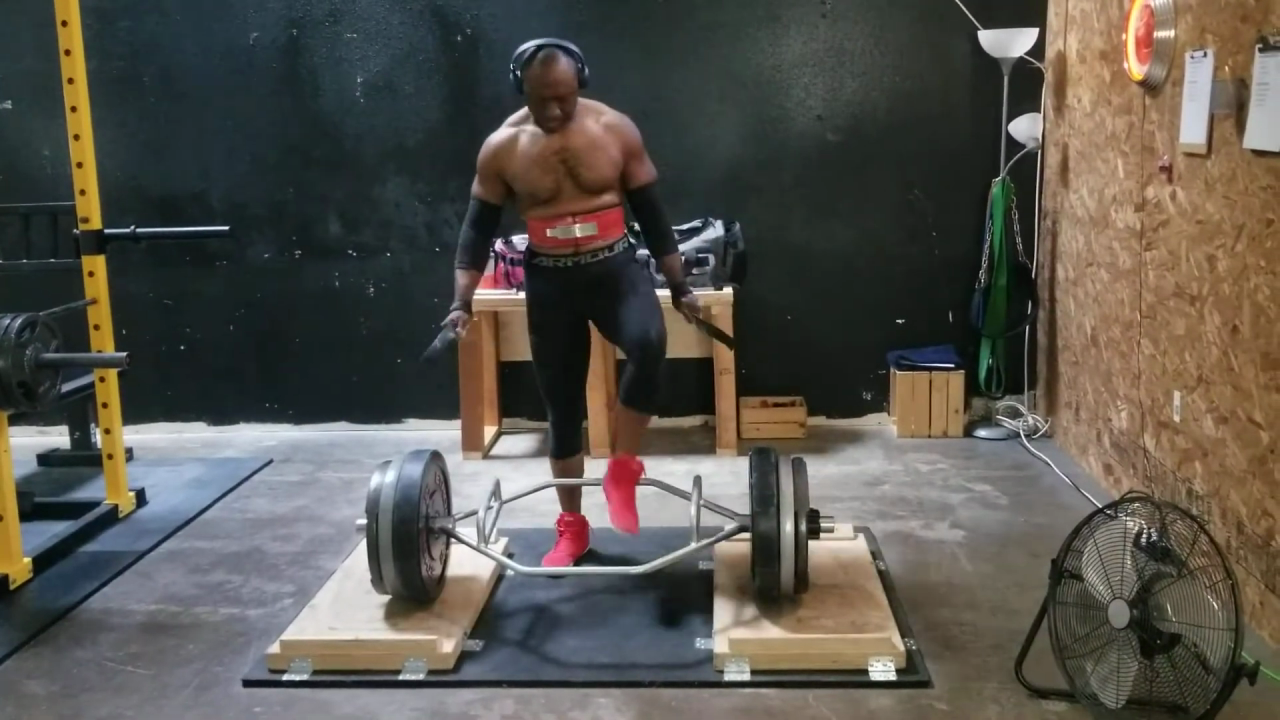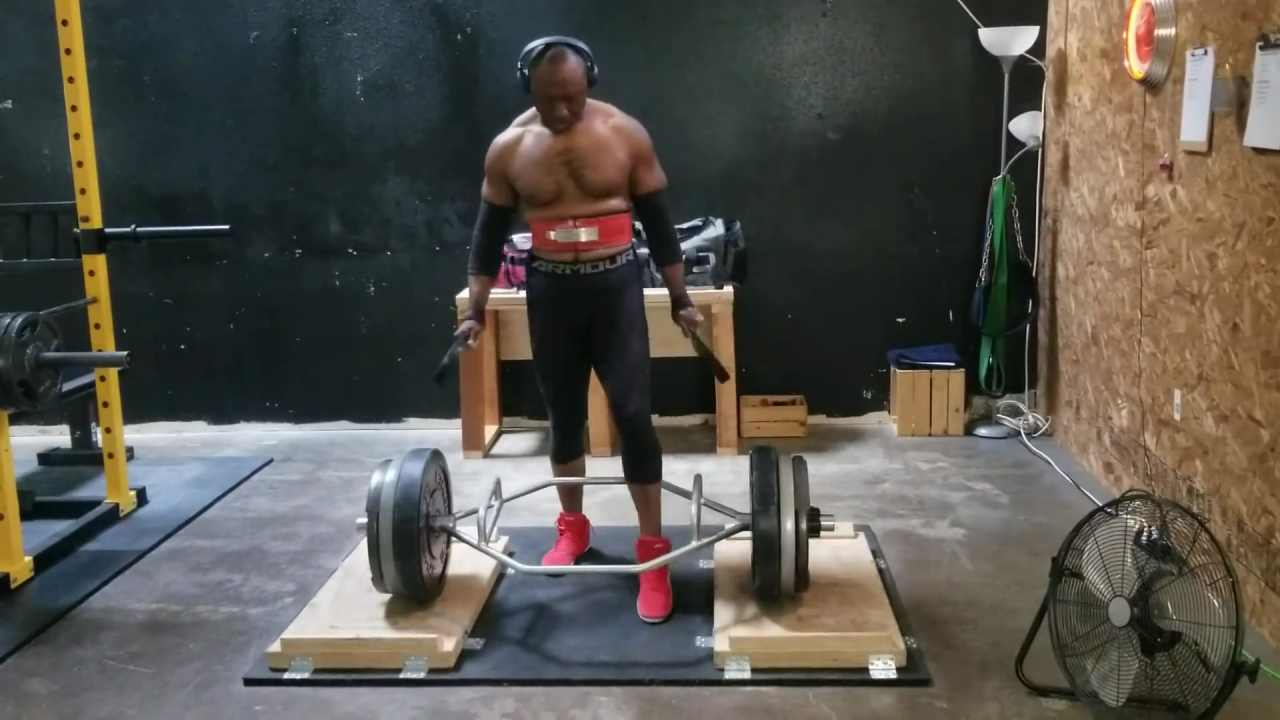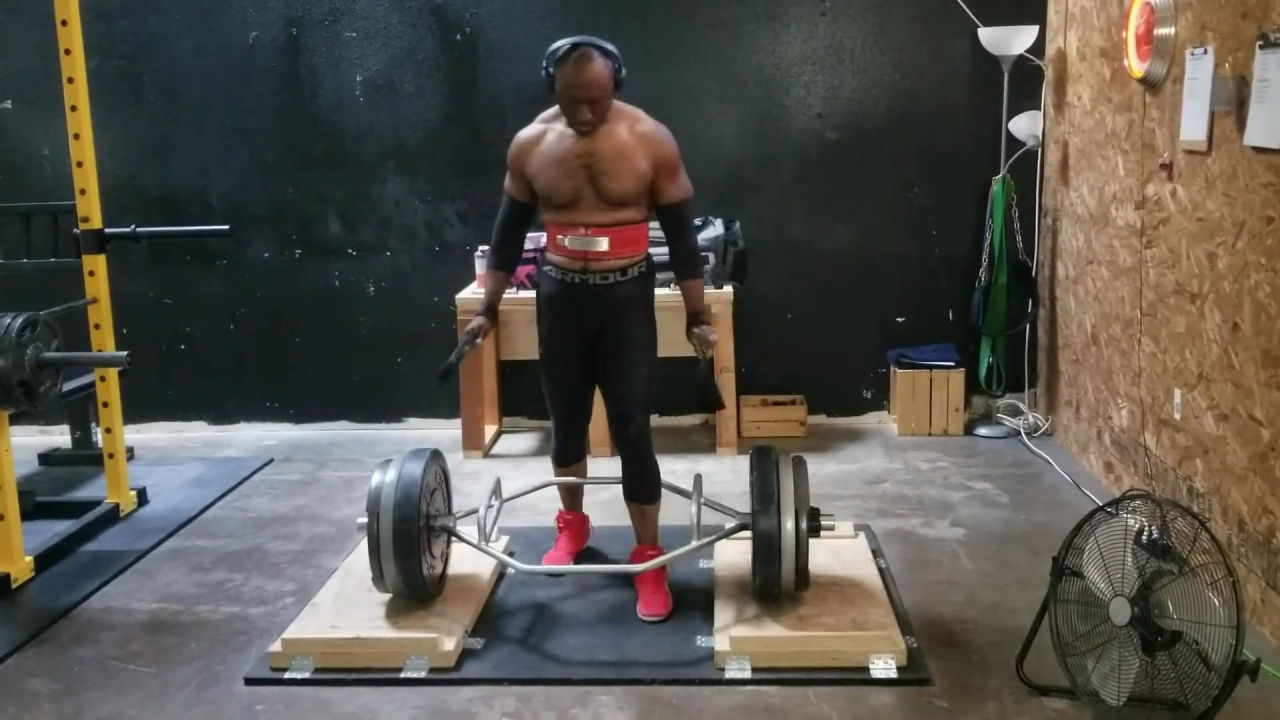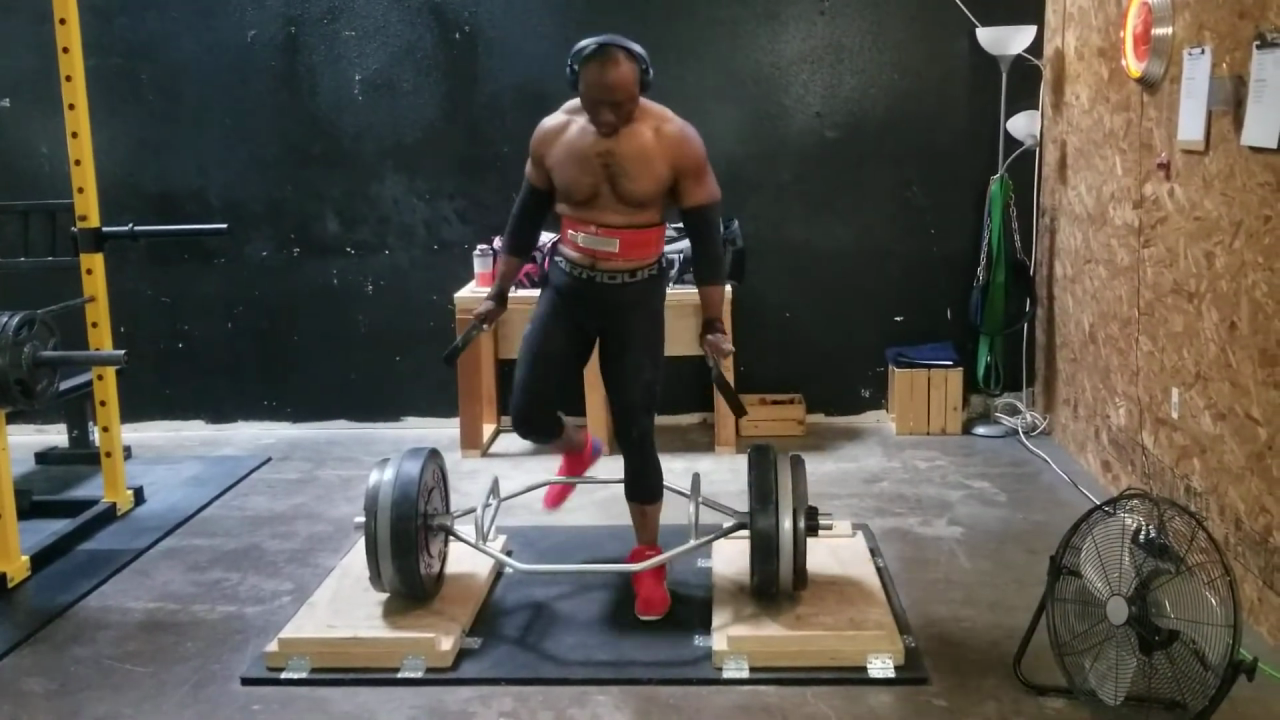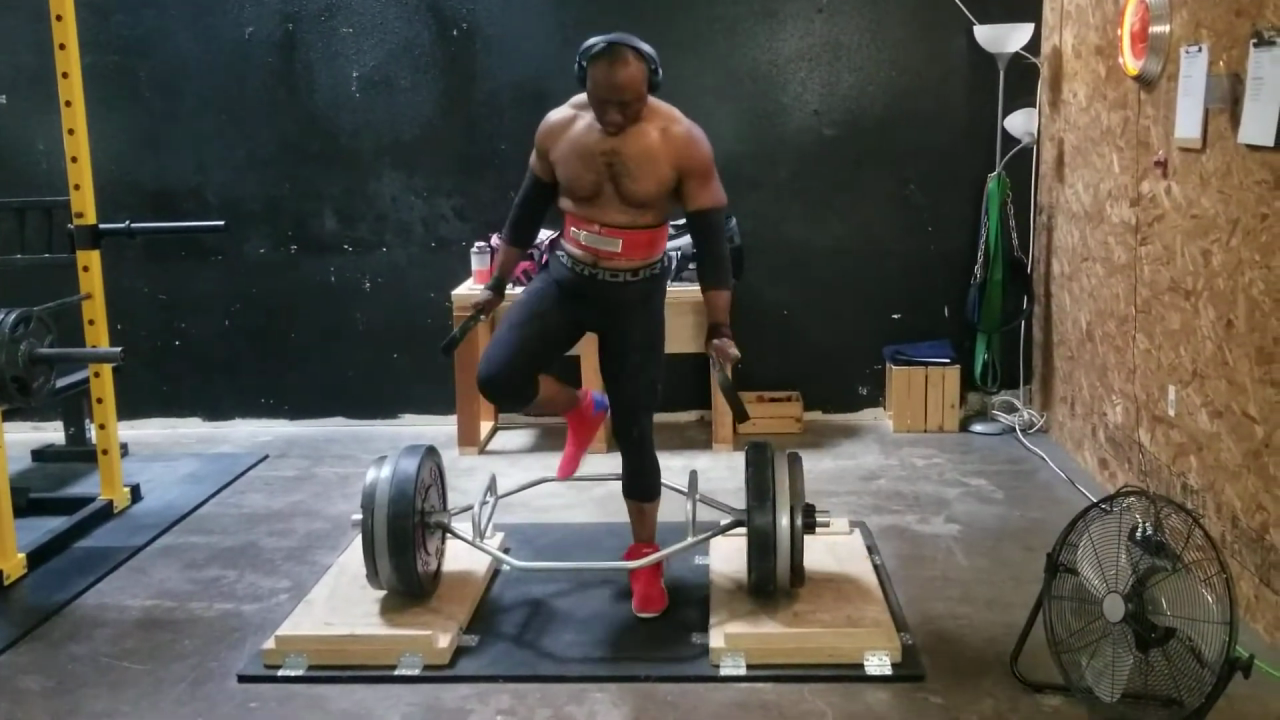
dt=0.2s
person 1, frame 1
left shoulder: (617, 130)
right shoulder: (501, 147)
left elbow: (650, 211)
right elbow: (478, 228)
left wrist: (678, 285)
right wrist: (462, 301)
left hip: (615, 267)
right hip: (548, 283)
left knee: (649, 341)
right knee: (562, 407)
left ankle: (623, 466)
right ankle: (572, 526)
person 1, frame 2
left shoulder: (626, 133)
right shoulder: (508, 148)
left elbow: (657, 221)
right elbow: (490, 233)
left wrist: (681, 299)
right wrist: (475, 310)
left hip: (615, 286)
right hip: (548, 292)
left knee: (632, 412)
right knee: (564, 415)
left ankle: (652, 550)
right ankle: (572, 525)
person 1, frame 3
left shoulder: (651, 140)
right shoulder: (530, 144)
left elbow: (680, 233)
right elbow: (509, 231)
left wrist: (696, 316)
right wrist: (489, 308)
left hip: (627, 297)
right hip: (559, 295)
left knee: (631, 431)
right knee: (567, 422)
left ankle: (649, 560)
right ankle: (573, 523)
person 1, frame 4
left shoulder: (677, 141)
right shoulder: (552, 132)
left elbow: (706, 235)
right elbow: (525, 217)
left wrist: (713, 324)
right wrist: (498, 293)
left hip: (635, 295)
right hip: (565, 285)
left knee: (635, 432)
right knee: (529, 415)
left ankle: (647, 561)
right ankle: (575, 451)
person 1, frame 5
left shoulder: (685, 142)
right shoulder: (558, 126)
left elbow: (711, 239)
right elbow: (529, 208)
left wrist: (718, 329)
right wrist: (497, 283)
left hip: (636, 293)
right hip: (564, 276)
left knee: (634, 431)
right knee: (495, 376)
left ankle: (645, 558)
right ankle: (579, 409)
